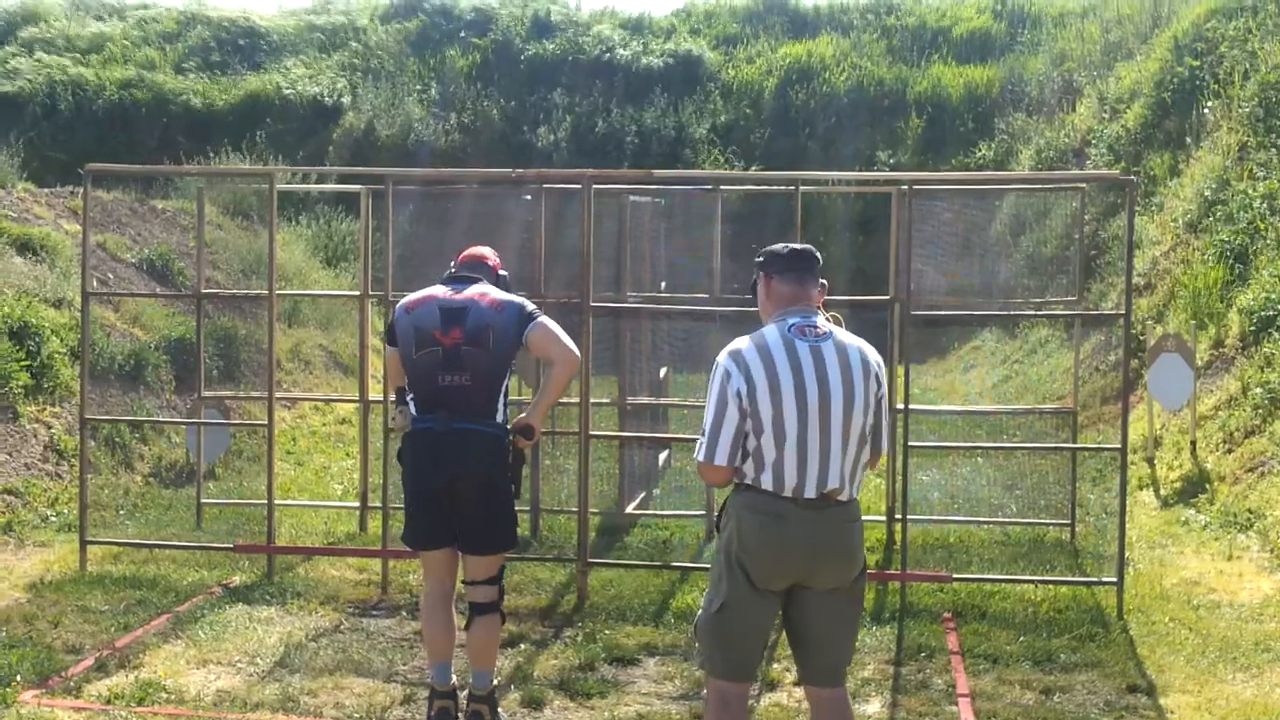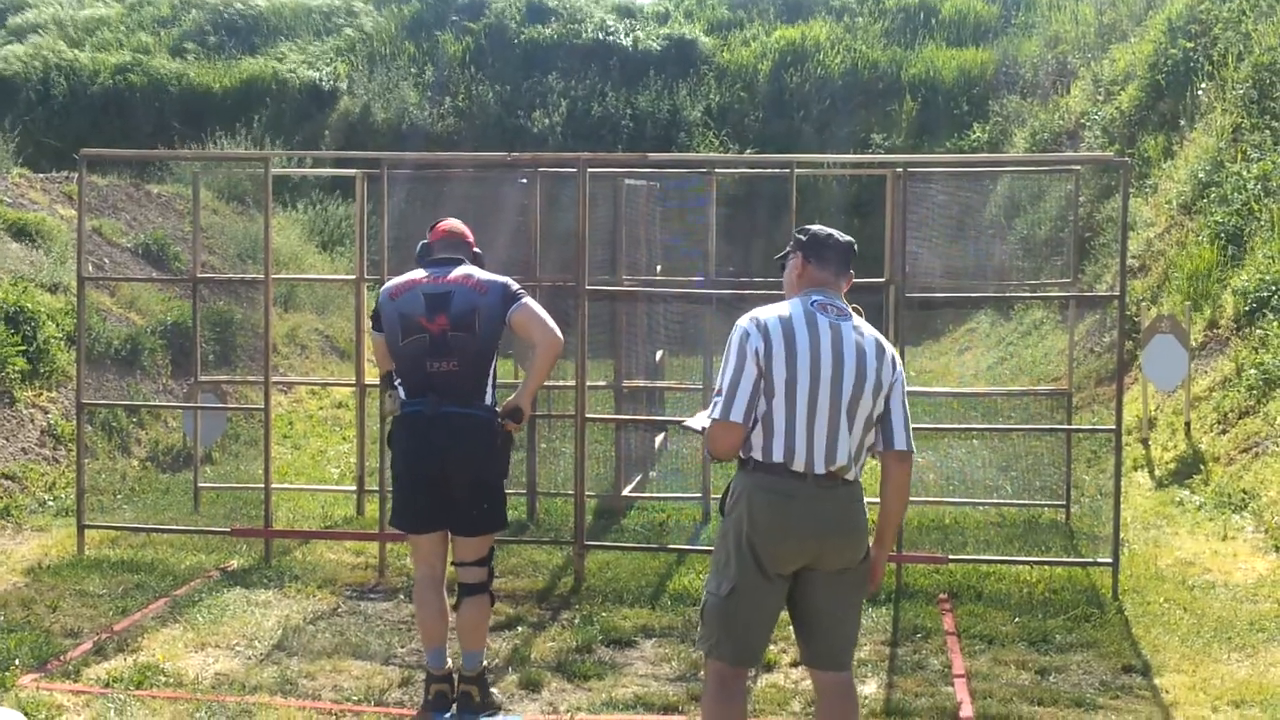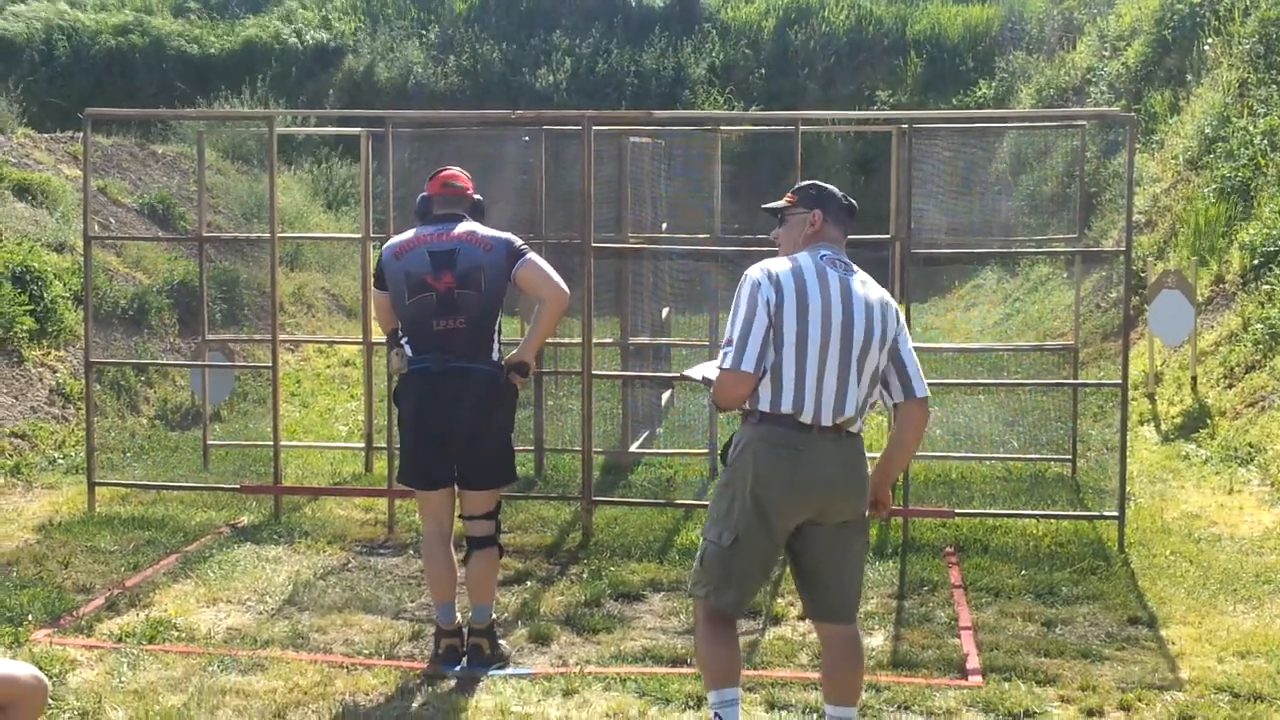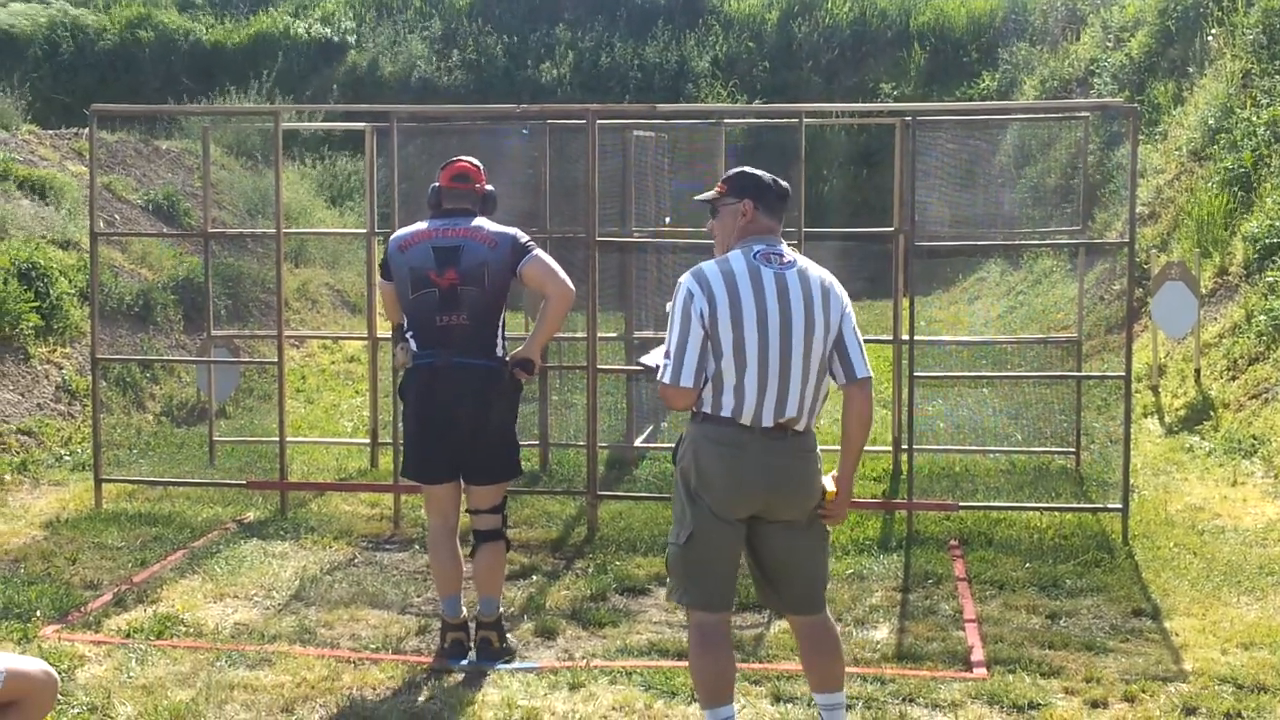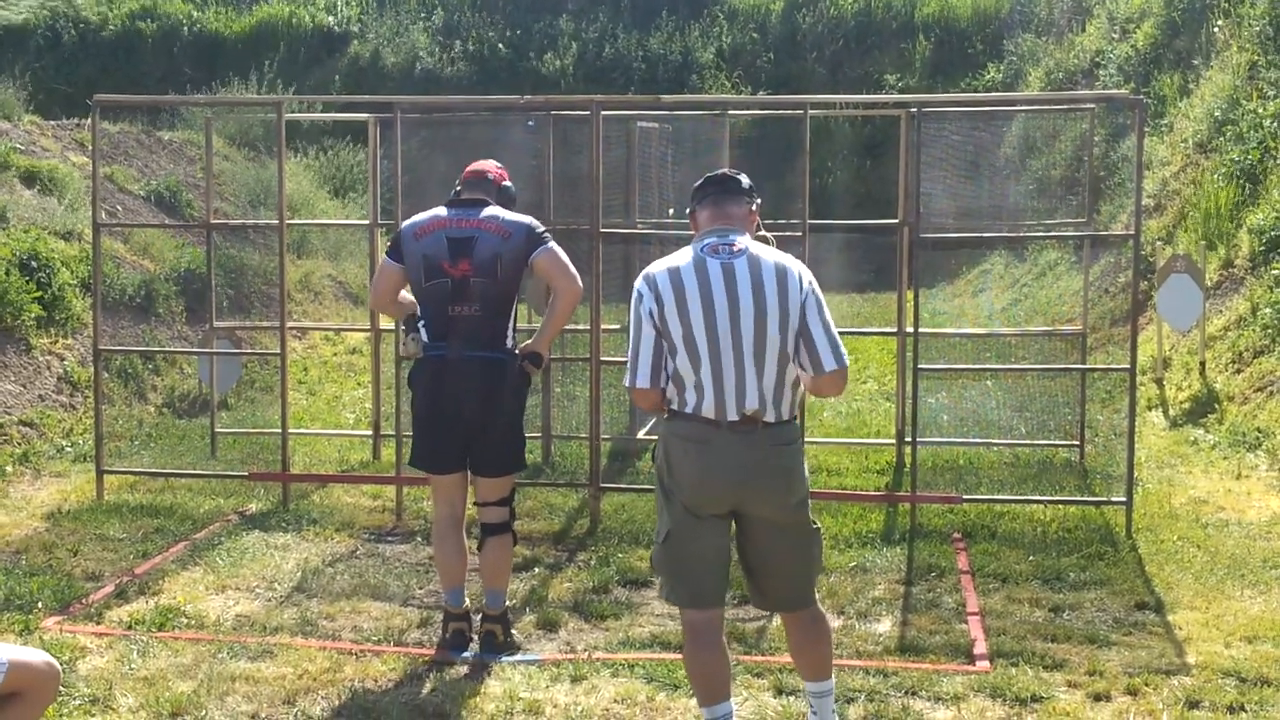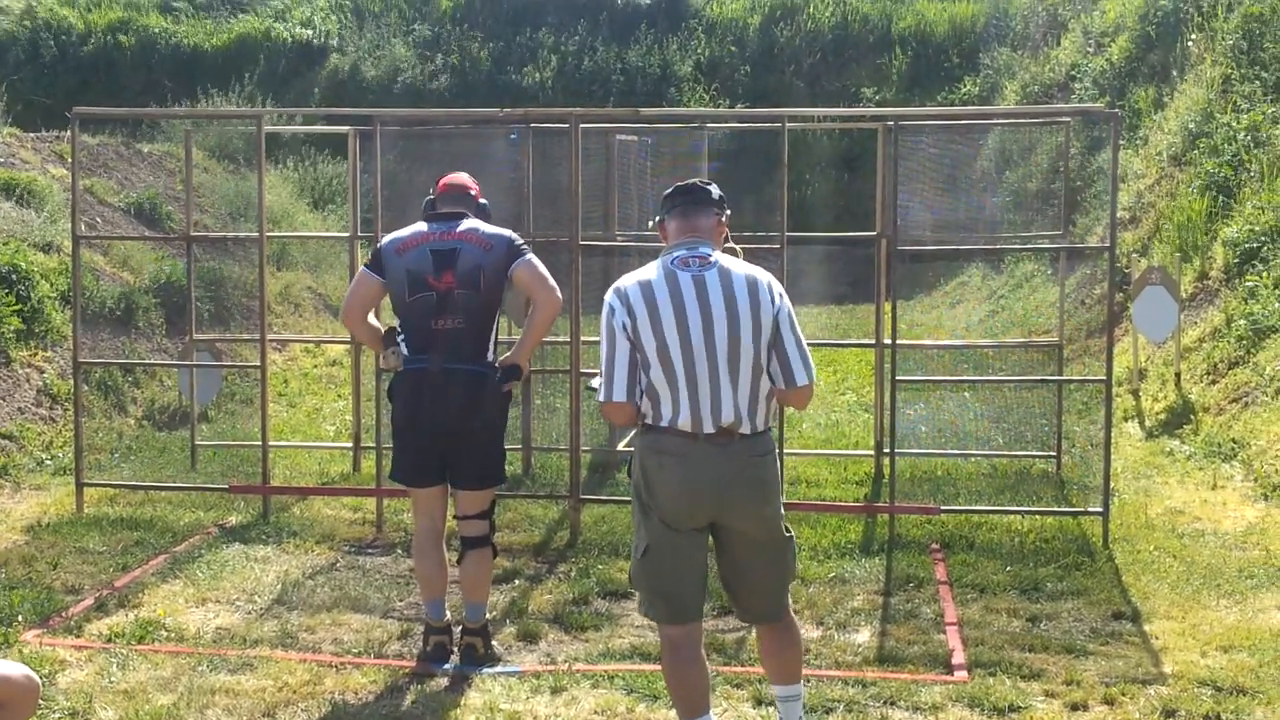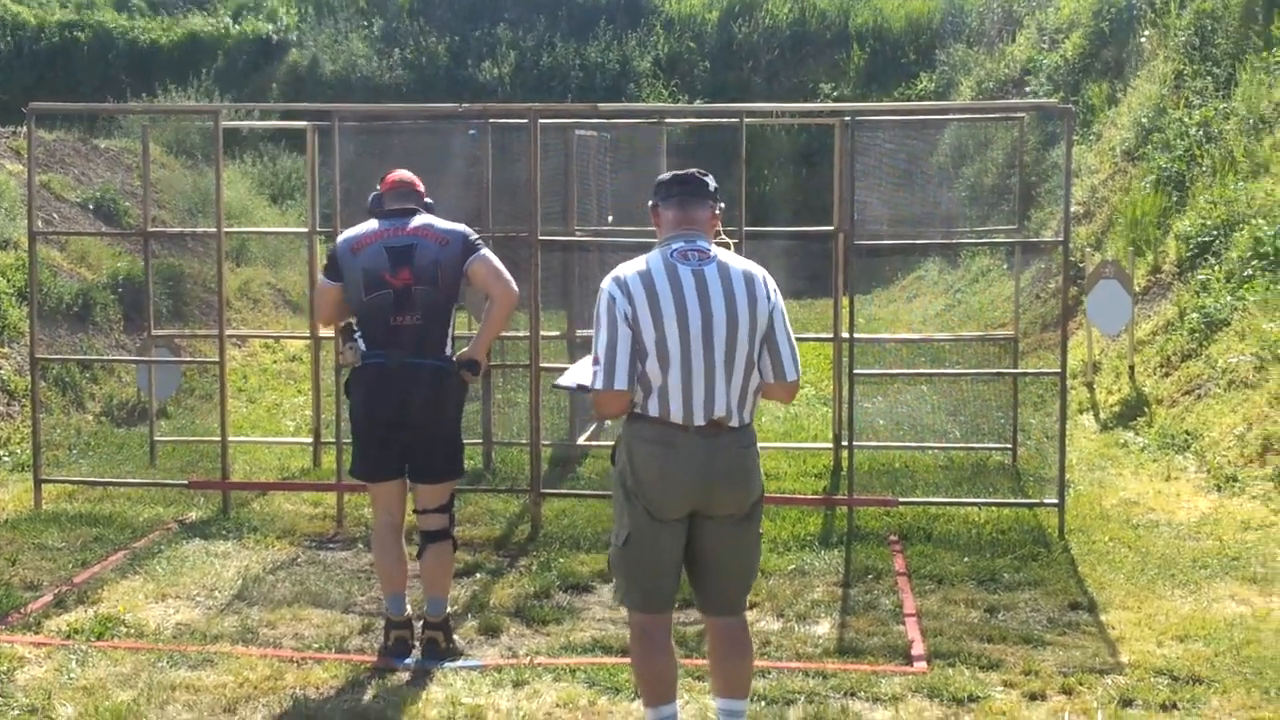
dt=0.7s
person 1, frame 1
left shoulder: (741, 358)
right shoulder: (865, 358)
left elbow: (715, 473)
right elbow: (874, 455)
left hip: (759, 527)
right hip: (836, 530)
left knee: (728, 681)
person 1, frame 2
left shoulder: (759, 326)
right shoulder: (879, 350)
left elbow: (723, 440)
right elbow: (898, 463)
left wrist: (714, 441)
right wrist: (881, 548)
left hip: (766, 504)
right hip: (841, 512)
left knee: (727, 664)
right knee: (833, 668)
person 1, frame 3
left shoulder: (767, 278)
right shoulder: (878, 301)
left elbow: (734, 387)
right elbow: (915, 407)
left wrist: (715, 394)
right wrist: (883, 479)
left hip: (769, 456)
right hip: (842, 464)
left knee: (716, 605)
right knee: (837, 621)
person 1, frame 4
left shoulder: (702, 283)
right shoulder: (825, 286)
left elbow: (679, 395)
right elbow: (859, 392)
left wrist: (665, 374)
right wrist: (845, 477)
left hip: (717, 457)
right hip: (792, 459)
left knee: (707, 613)
right knee: (808, 609)
person 1, frame 5
left shoulder: (657, 280)
right shoulder: (791, 273)
left elbow: (645, 396)
right elbow: (832, 380)
left hip: (693, 453)
right hip: (773, 452)
left knee: (700, 612)
right knee: (797, 600)
person 1, frame 6
left shoulder: (628, 294)
right shoulder: (761, 285)
left elbow: (618, 411)
right elbow: (799, 394)
left hip: (669, 467)
right hip: (749, 464)
left knee: (679, 626)
right knee: (772, 611)
person 1, frame 7
left shoulder: (625, 283)
right shoulder: (755, 281)
left elbow: (610, 400)
right elbow: (784, 387)
left wrist: (593, 396)
left hip: (654, 456)
right hip: (730, 456)
left knee: (649, 613)
right knee: (726, 611)
person 2, frame 1
left shoulder: (408, 307)
right shoulder: (510, 306)
left elbow: (396, 380)
right elbow: (568, 357)
right wrist: (535, 415)
left hip: (423, 451)
right hip: (482, 452)
left knee: (436, 583)
right knee: (484, 586)
person 2, frame 2
left shoulder: (391, 292)
right shoulder: (495, 287)
left elbow: (384, 365)
right elbow: (550, 338)
right wrist: (523, 398)
left hip: (414, 436)
right hip: (473, 435)
left knee: (427, 569)
right knee: (474, 567)
person 2, frame 3
left shoulder: (393, 251)
right shoulder: (498, 244)
left elbow: (386, 322)
right elbow: (556, 293)
right wrist: (526, 353)
left hip: (420, 393)
right hip: (480, 391)
left knee: (435, 524)
right knee: (482, 522)
left ankle: (447, 636)
right ankle: (482, 636)
person 2, frame 4
left shoulder: (400, 244)
right shoulder: (504, 239)
left elbow: (392, 314)
right elbow: (561, 290)
right wrist: (530, 351)
left hip: (425, 388)
right hip: (484, 387)
left knee: (441, 518)
right knee: (489, 517)
left ankle: (453, 629)
right ankle: (489, 629)
person 2, frame 5
left shoulder: (414, 229)
right shoulder: (518, 227)
left elbow: (380, 297)
right elbow: (569, 286)
right wrist: (539, 346)
left hip: (435, 378)
right hip: (494, 378)
left knee: (446, 508)
right knee: (496, 509)
left ankle: (455, 620)
right ankle: (494, 622)
person 2, frame 6
left shoulder: (394, 244)
right shoulder: (499, 241)
left elbow: (352, 312)
right elbow: (548, 298)
right wrist: (518, 358)
left hip: (416, 391)
right hip: (475, 391)
left knee: (427, 521)
right knee: (476, 522)
left ankle: (436, 633)
right ankle: (475, 634)
person 2, frame 7
left shoulder: (348, 244)
right shoulder: (453, 235)
left elbow: (327, 315)
right elbow: (505, 292)
right wrist: (477, 351)
left hip: (374, 387)
right hip: (434, 385)
left knee: (386, 516)
right knee: (435, 516)
left ankle: (396, 628)
right ankle: (435, 629)
